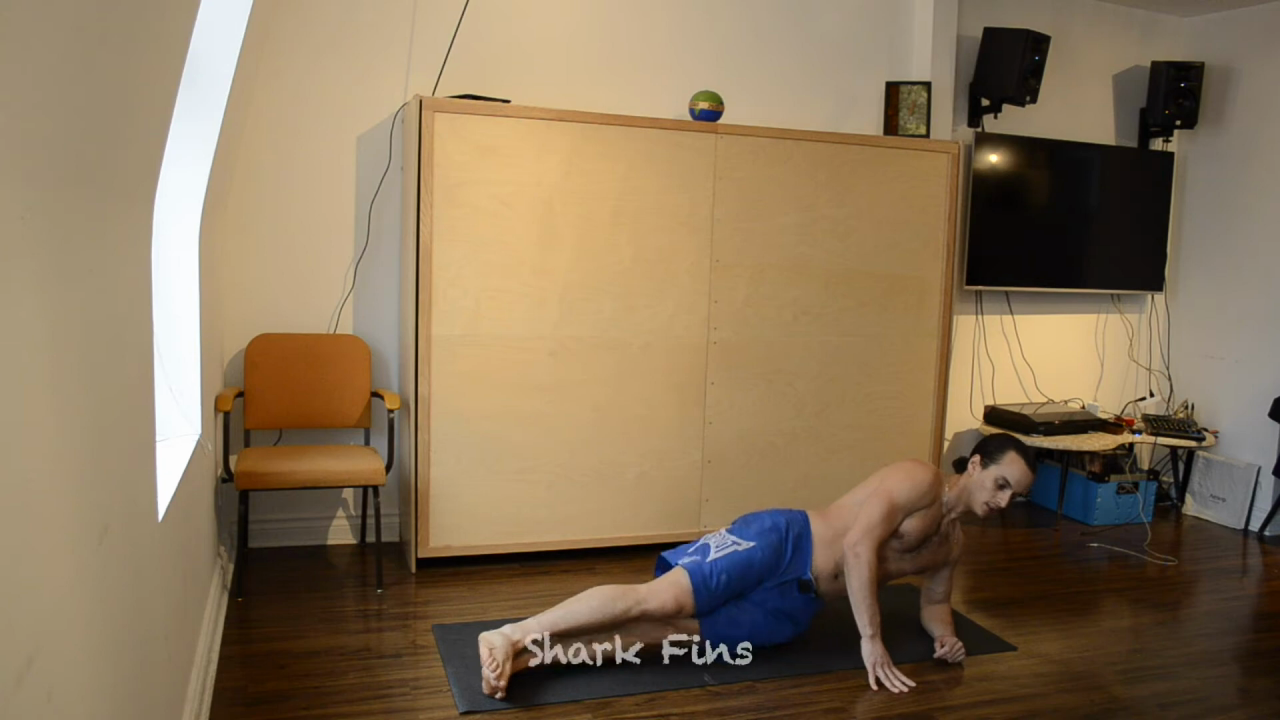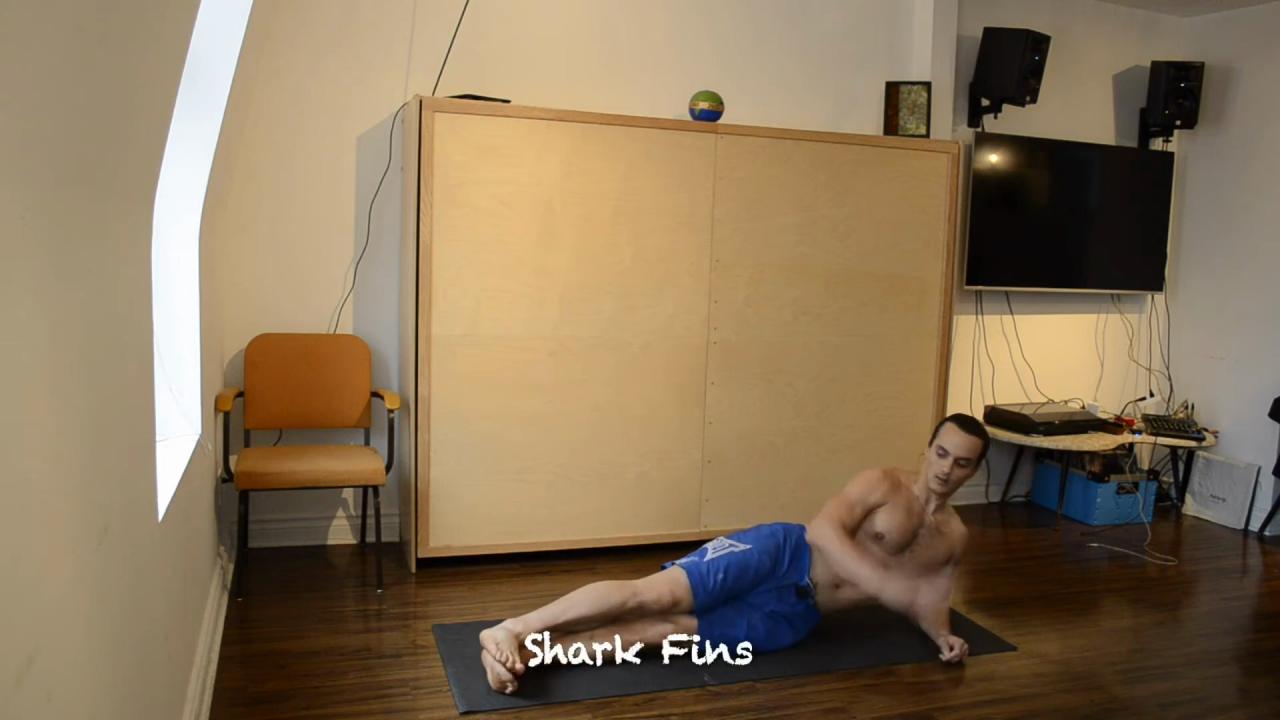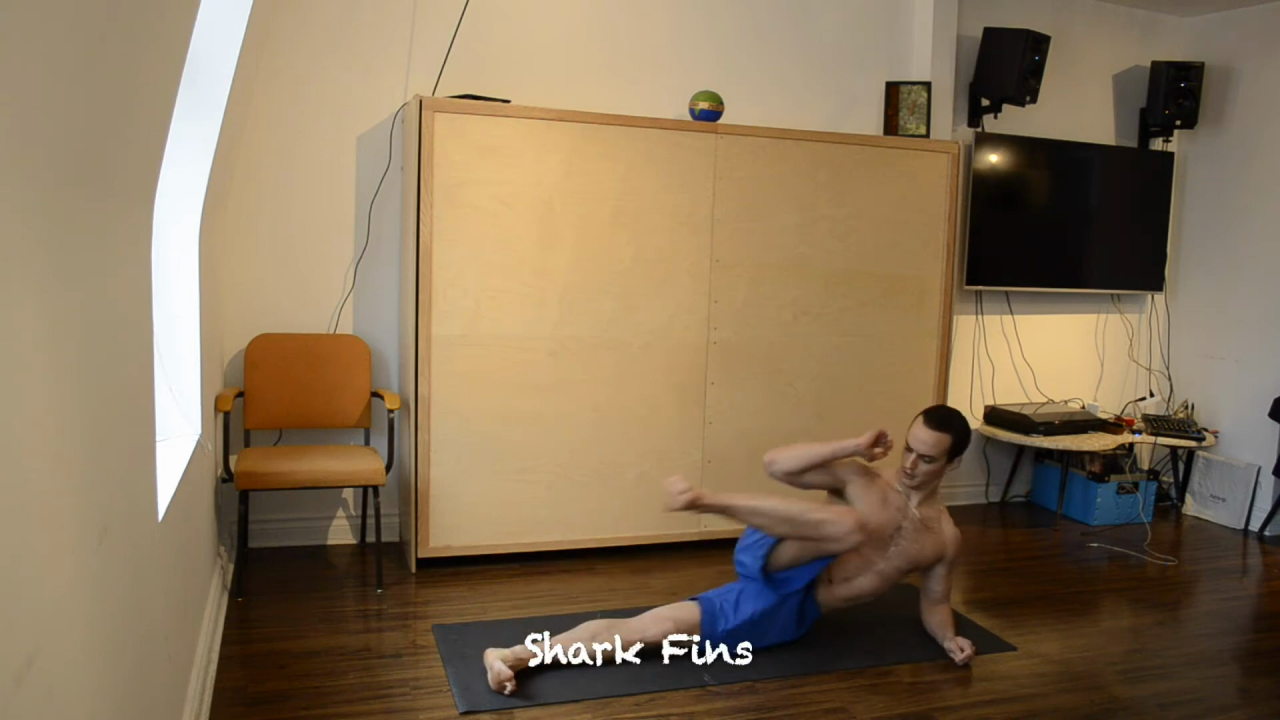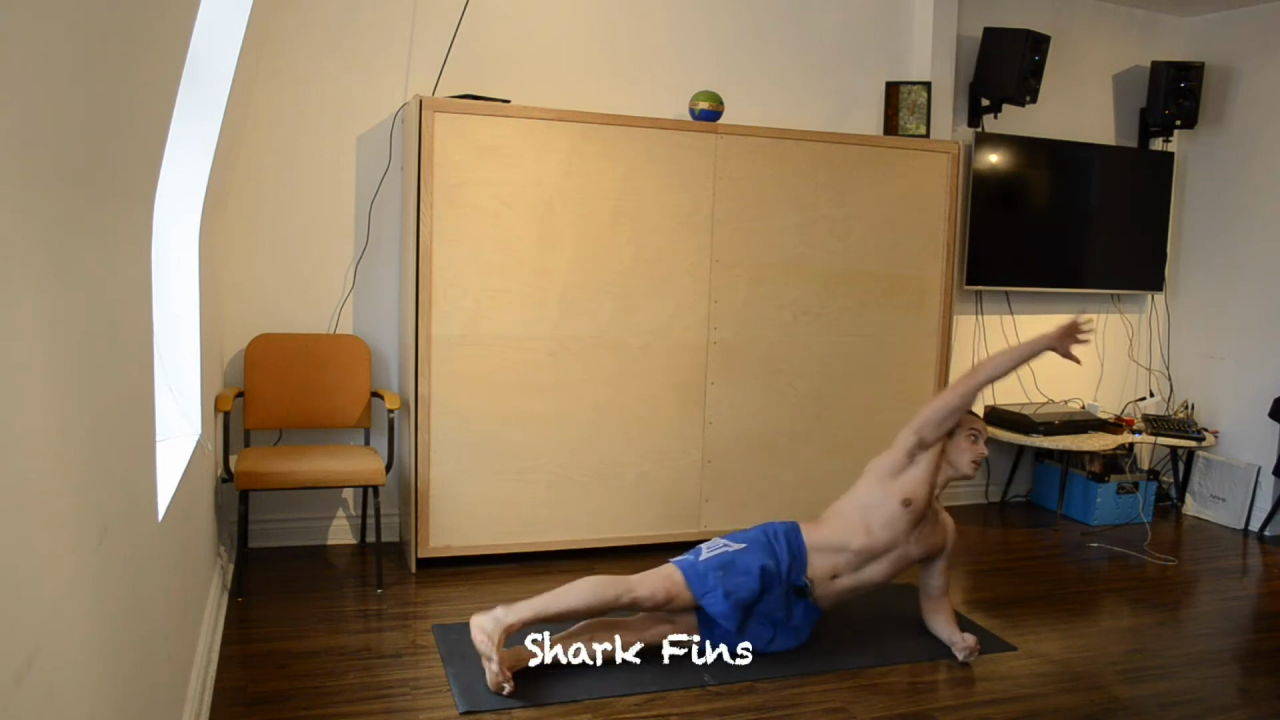
dt=1s
person 1, frame 1
left shoulder: (952, 542)
right shoulder: (920, 478)
left elbow: (934, 602)
right elbow: (858, 545)
left wrist: (944, 636)
right wrist: (871, 639)
left hip: (793, 605)
right hip: (780, 543)
left knee: (667, 632)
right knee: (656, 601)
left ankle: (526, 659)
right ankle: (510, 637)
person 1, frame 2
left shoulder: (954, 538)
right shoulder: (886, 481)
left elbow: (932, 602)
right elbow: (822, 532)
left wrist: (944, 634)
right wrist: (893, 586)
left hip: (792, 615)
right hip: (780, 554)
left knee: (668, 629)
right knee: (656, 596)
left ankle: (525, 653)
right ankle: (511, 632)
person 1, frame 3
left shoulder: (946, 537)
right shoulder: (860, 477)
left elbow: (935, 602)
right elbow: (774, 462)
left wrist: (949, 638)
right wrist: (853, 448)
left hip: (792, 614)
right hip: (772, 565)
left knee: (659, 627)
right knee: (851, 525)
left ankle: (520, 655)
person 1, frame 4
left shoulder: (943, 533)
right shoulder: (913, 454)
left elbow: (934, 600)
right elbow: (966, 384)
left wrist: (953, 635)
right wrist: (1045, 342)
left hip: (790, 615)
right hip: (773, 558)
left knee: (662, 627)
right knee: (649, 592)
left ankle: (519, 654)
right ankle: (502, 623)
